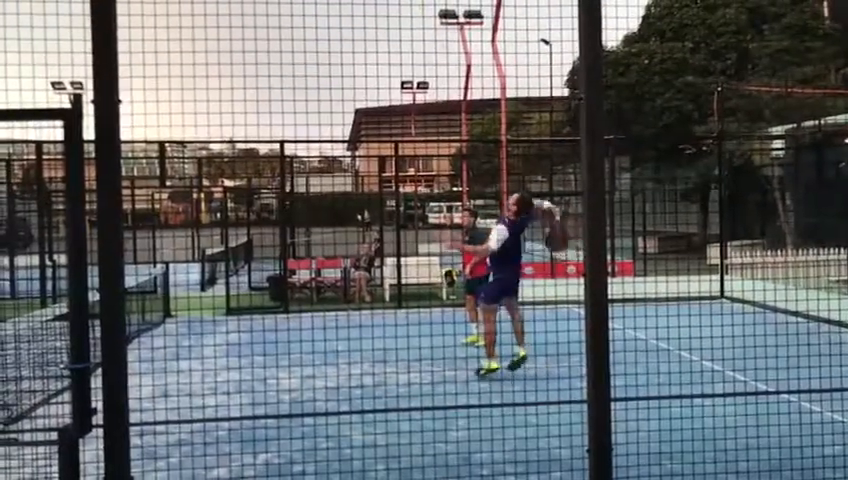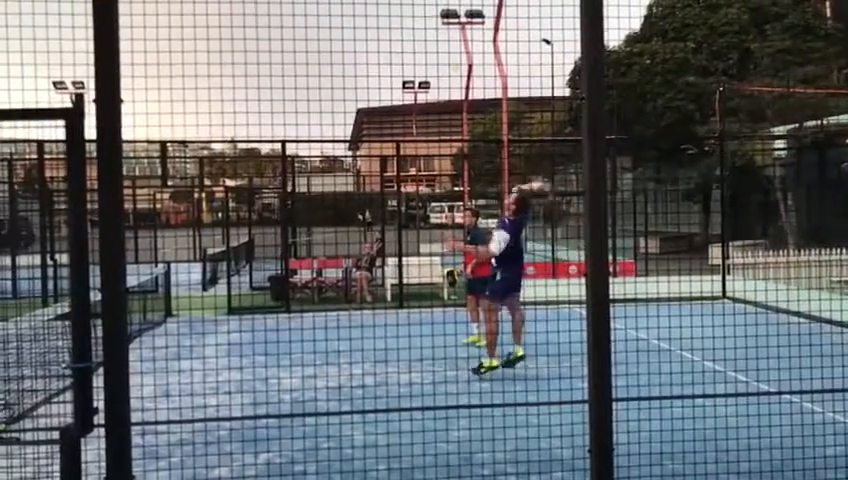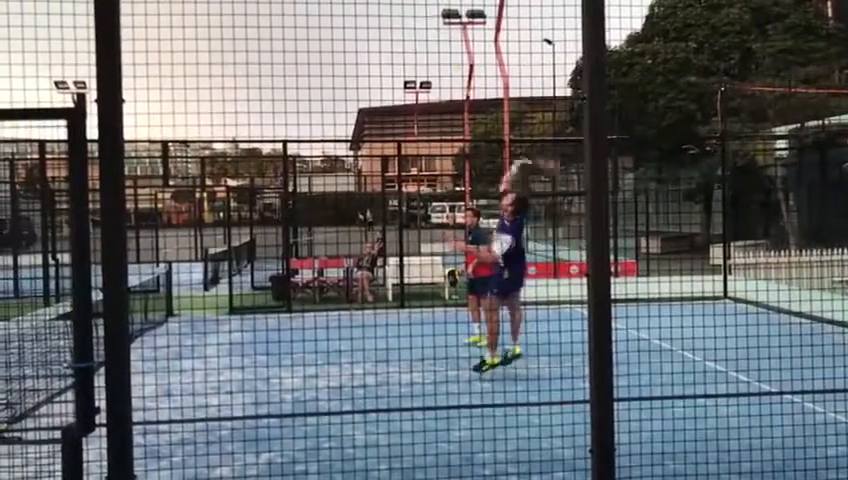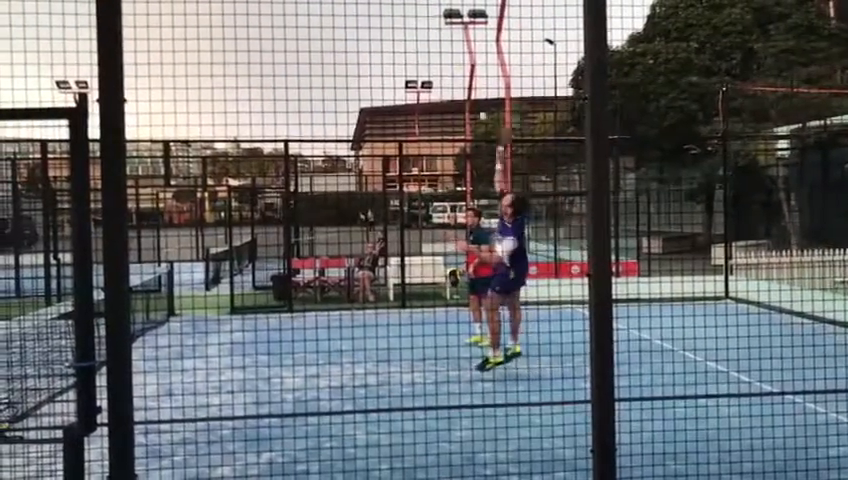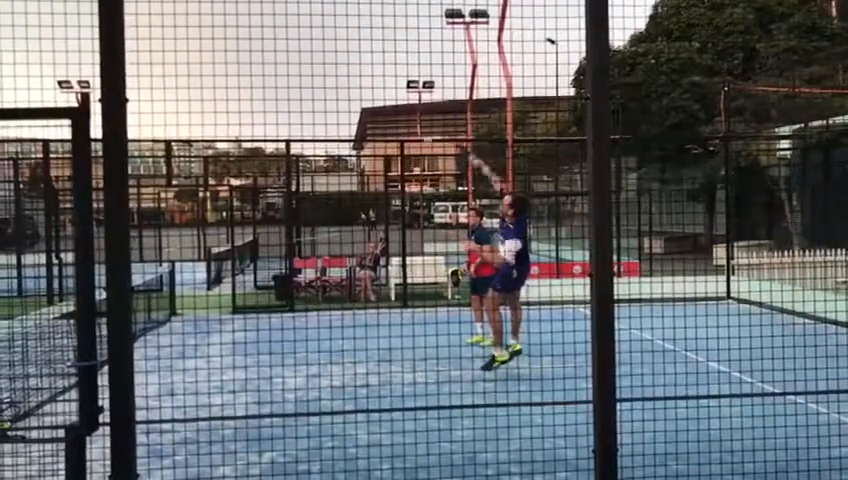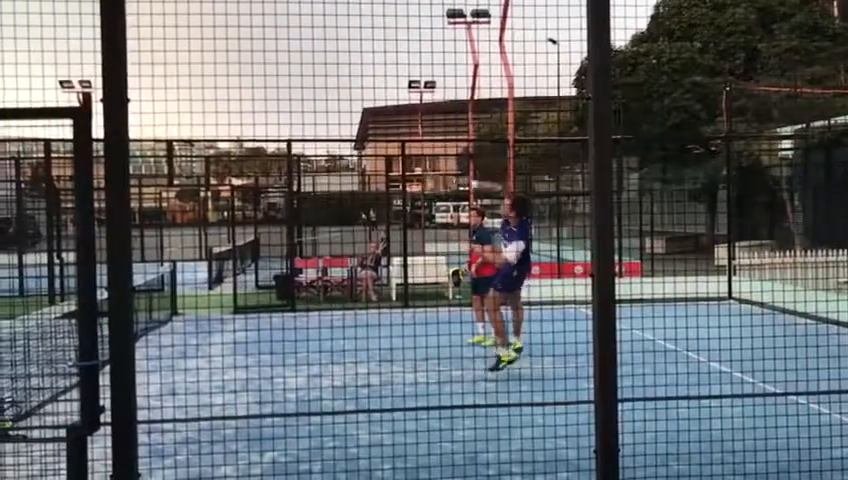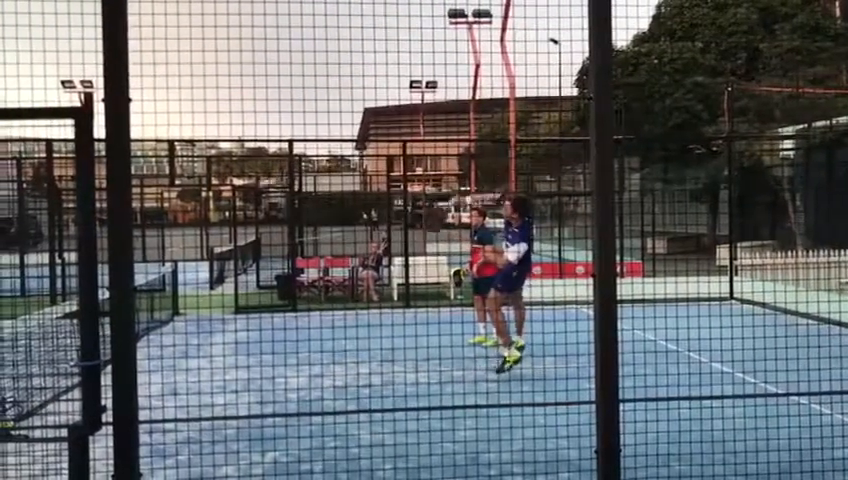
dt=0.2s
person 1, frame 1
left shoulder: (503, 228)
right shoulder: (523, 218)
left elbow: (485, 251)
right elbow: (546, 207)
left wrist: (462, 247)
left hip: (498, 274)
right hip: (512, 272)
left knee: (488, 317)
right knee: (513, 308)
left ankle: (490, 361)
right ankle: (520, 350)
person 1, frame 2
left shoulder: (506, 231)
right shoulder: (519, 215)
left elbow: (488, 254)
right elbow: (522, 190)
left wrist: (463, 247)
left hip: (504, 273)
right hip: (514, 269)
left knee: (490, 312)
right knee: (515, 307)
left ankle: (490, 360)
right ankle: (518, 350)
person 1, frame 3
left shoulder: (507, 233)
right shoulder: (515, 216)
left elbow: (491, 257)
right elbow: (505, 185)
right wrist: (515, 166)
left hip: (507, 272)
right hip: (514, 269)
left knee: (490, 310)
right knee: (513, 307)
left ankle: (492, 356)
right ankle: (514, 347)
person 1, frame 4
left shoulder: (511, 235)
right shoulder: (510, 218)
left elbow: (496, 259)
left hip: (509, 269)
right hip: (514, 268)
left knee: (491, 307)
right knee: (513, 306)
left ankle: (495, 355)
right ankle: (514, 346)
person 1, frame 5
left shoulder: (515, 235)
right shoulder: (508, 218)
left elbow: (500, 260)
left wrist: (477, 250)
left hip: (513, 270)
right hip: (514, 268)
left knee: (491, 305)
right knee: (514, 304)
left ankle: (499, 352)
right ankle: (514, 343)
person 1, frame 6
left shoulder: (519, 237)
right shoulder: (511, 220)
left elbow: (502, 261)
left wrist: (483, 254)
left hip: (513, 270)
right hip: (514, 268)
left knee: (492, 305)
right knee: (515, 303)
left ankle: (505, 352)
right ankle: (516, 341)
person 1, frame 7
left shoulder: (522, 238)
right shoulder: (513, 220)
left elbow: (504, 262)
left wrist: (487, 255)
left hip: (513, 270)
right hip: (516, 268)
left knee: (493, 305)
right knee: (516, 302)
left ankle: (510, 351)
right ankle: (518, 339)
person 2, frame 1
left shoulder: (478, 233)
right shoulder: (466, 233)
left wrist: (470, 266)
right wrist: (464, 266)
left hip: (480, 274)
right hip: (470, 274)
right knee: (469, 302)
right ankle: (475, 334)
person 2, frame 2
left shoulder: (479, 233)
right shoulder: (468, 233)
left wrist: (471, 265)
right wrist: (466, 265)
left hip: (482, 273)
right hip: (471, 273)
left knee: (484, 303)
right knee: (471, 302)
right ankle: (476, 334)
person 2, frame 3
left shoulder: (481, 233)
right shoulder: (469, 233)
left wrist: (472, 265)
right wrist: (467, 265)
left hip: (483, 273)
right hip: (472, 273)
left knee: (485, 302)
right knee: (472, 301)
right ankle: (477, 334)
person 2, frame 4
left shoulder: (482, 233)
right shoulder: (470, 233)
left elbow: (485, 253)
left wrist: (473, 265)
right wrist: (467, 265)
left hip: (483, 273)
right hip: (473, 273)
right knee: (473, 301)
right ankle: (478, 334)
person 2, frame 5
left shoulder: (484, 233)
right shoulder: (472, 232)
left elbow: (487, 252)
left wrist: (475, 265)
right wrist: (469, 264)
left hip: (485, 273)
right hip: (475, 273)
right knee: (475, 301)
right ankle: (479, 334)
person 2, frame 6
left shoulder: (485, 233)
right shoulder: (473, 232)
left elbow: (487, 253)
left wrist: (476, 265)
right wrist: (470, 264)
left hip: (486, 273)
right hip: (476, 273)
right knee: (476, 301)
right ankle: (481, 334)
person 2, frame 7
left shoulder: (486, 233)
right shoulder: (474, 232)
left wrist: (477, 265)
right wrist: (471, 264)
left hip: (487, 273)
right hip: (477, 273)
right knee: (477, 301)
left ankle: (495, 336)
right ankle: (482, 334)
